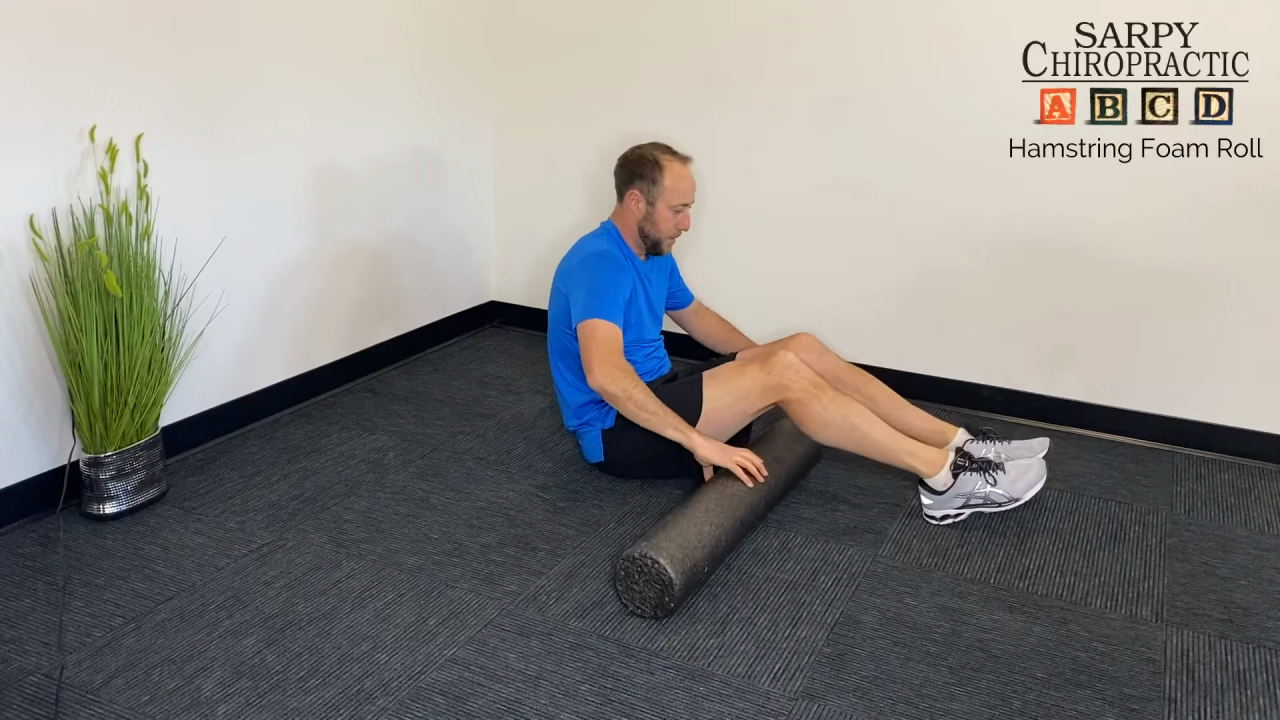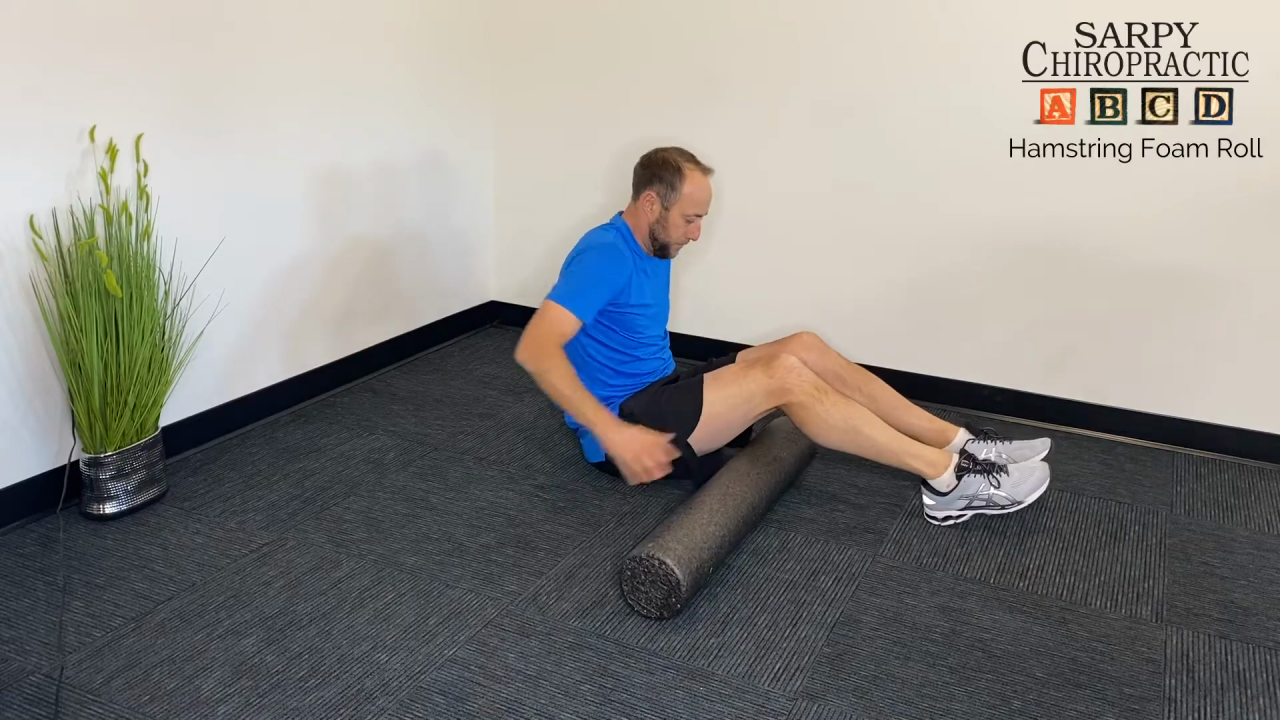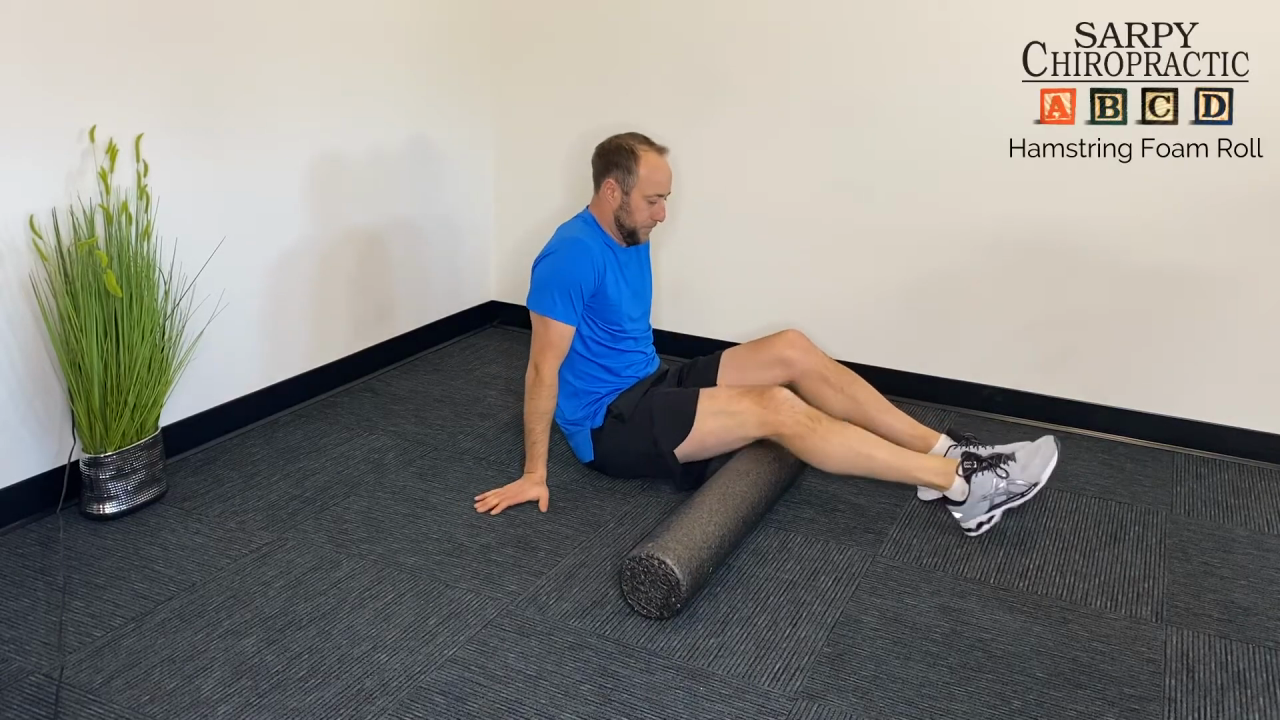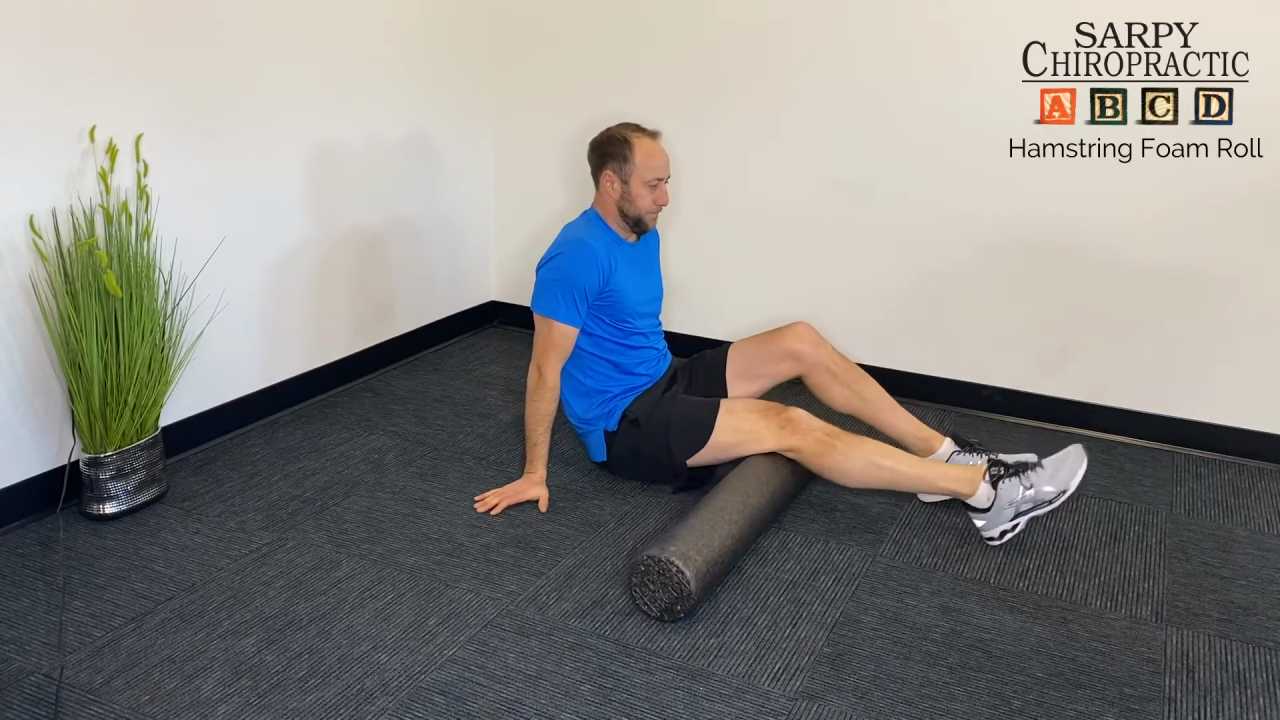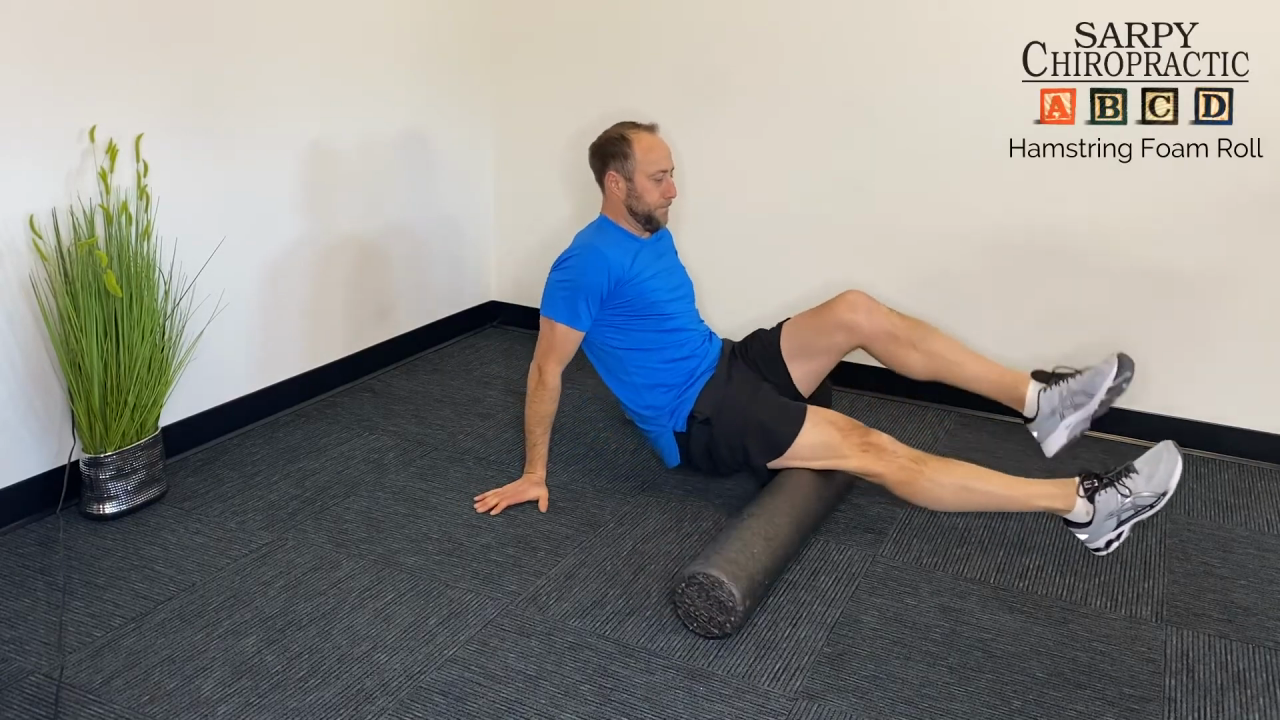
dt=1s
person 1, frame 1
left shoulder: (654, 255)
right shoulder: (598, 264)
left elbow: (696, 316)
right elbow: (605, 374)
left wrist: (761, 357)
right wrist: (699, 442)
left hip: (656, 396)
right hip: (618, 433)
left knee: (800, 349)
right knee: (782, 371)
left ankle: (959, 445)
right ankle: (946, 477)
person 1, frame 2
left shoulder: (651, 249)
right shoulder: (604, 257)
right elbow: (534, 348)
right wrist: (612, 432)
left hip: (656, 397)
right hip: (626, 427)
left knee: (804, 348)
right knee: (783, 374)
left ankle: (959, 446)
right ankle: (947, 479)
person 1, frame 3
left shoulder: (630, 238)
right shoulder: (571, 255)
right elbow: (544, 368)
right wrist: (534, 473)
left hip: (648, 386)
right hip: (610, 426)
left knee: (790, 349)
right knee: (774, 408)
left ankle: (940, 452)
right ankle: (963, 485)
person 1, frame 4
left shoulder: (642, 236)
right shoulder: (577, 256)
right elbow: (545, 370)
right wrist: (534, 474)
left hip: (663, 383)
right hip: (624, 425)
left knee: (800, 342)
right knee: (791, 428)
left ankle: (945, 456)
right ankle: (988, 492)
person 1, frame 5
left shoulder: (654, 234)
right shoulder: (588, 262)
right elbow: (546, 370)
right wrist: (534, 473)
left hip: (729, 367)
right hip: (699, 420)
left knee: (854, 311)
right knee: (868, 450)
left ankle: (1038, 400)
right ankle: (1082, 504)
